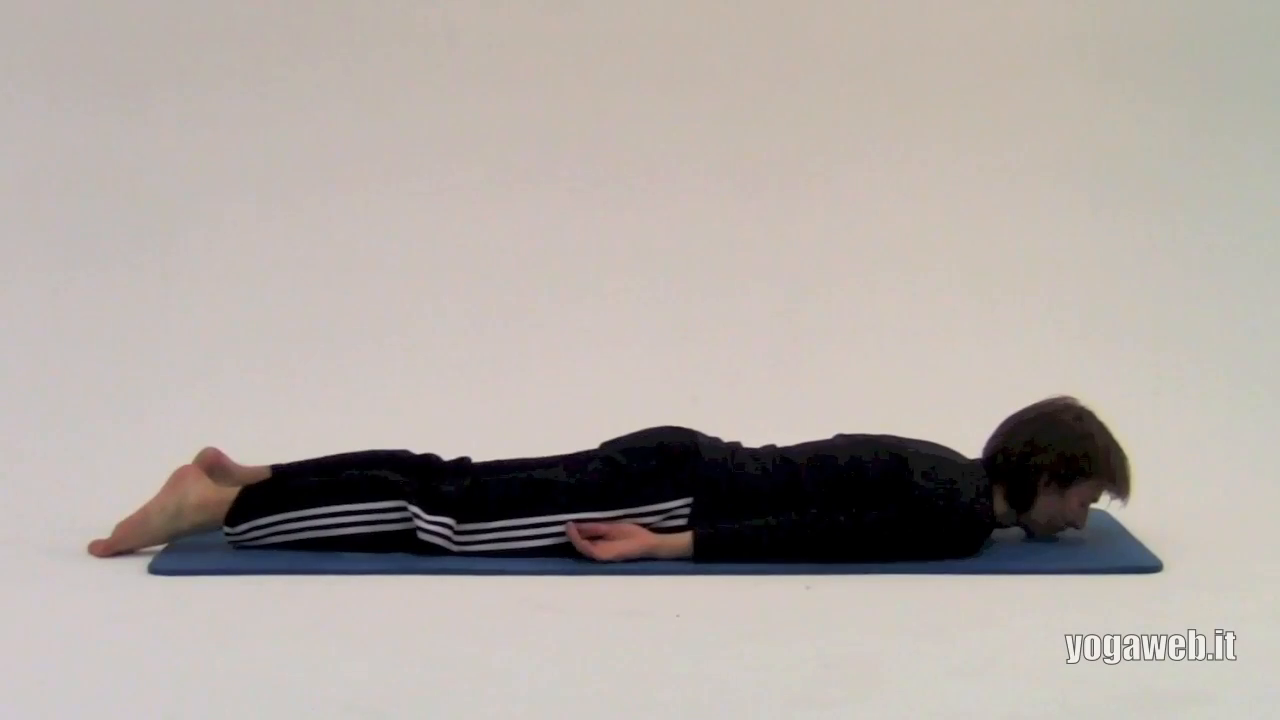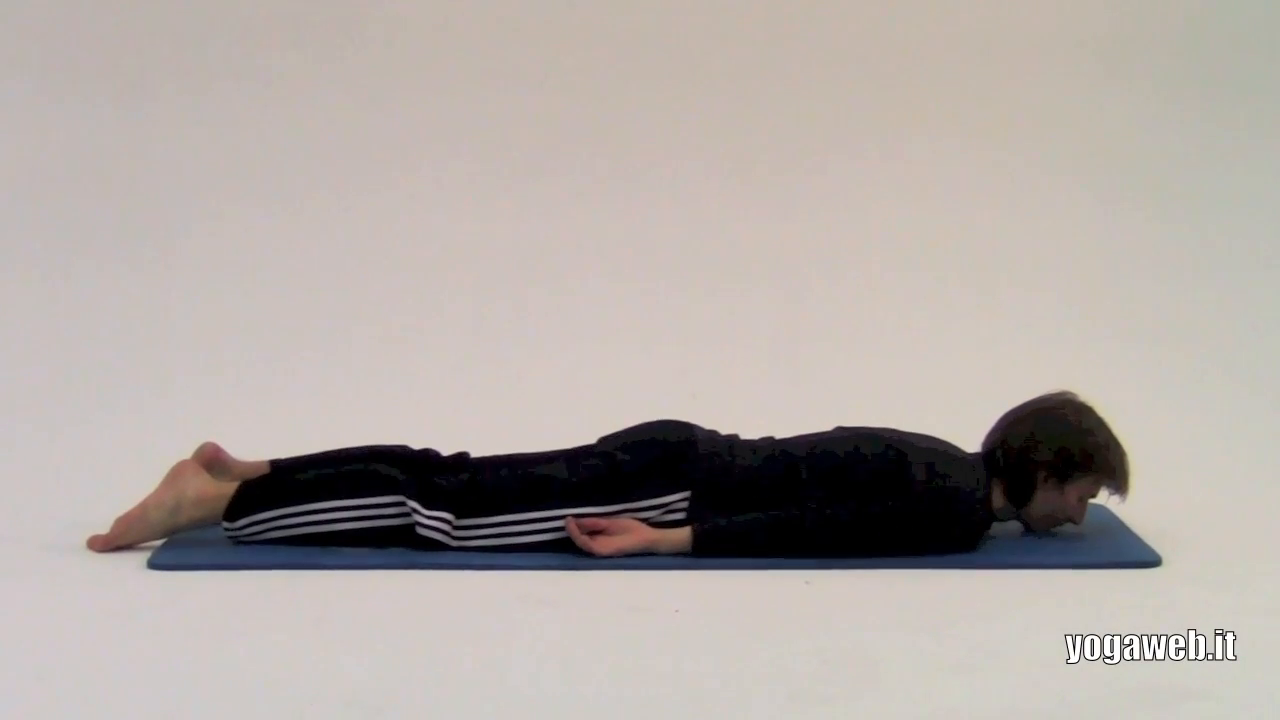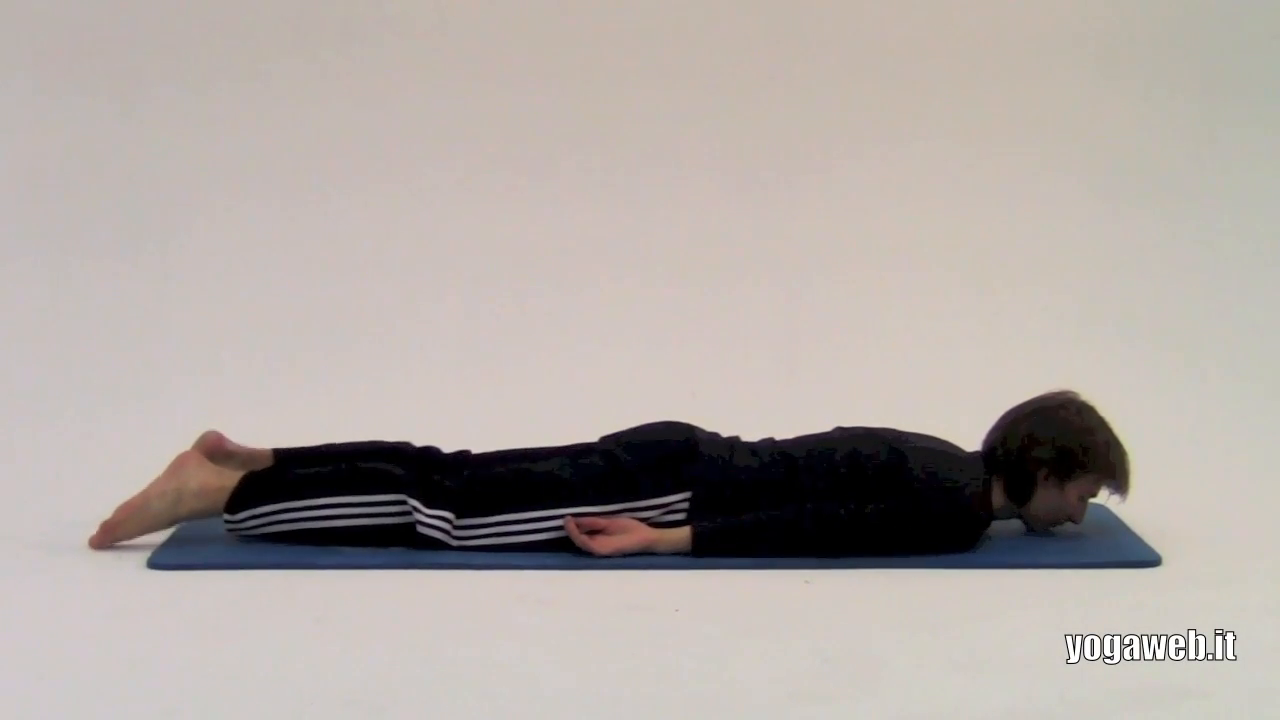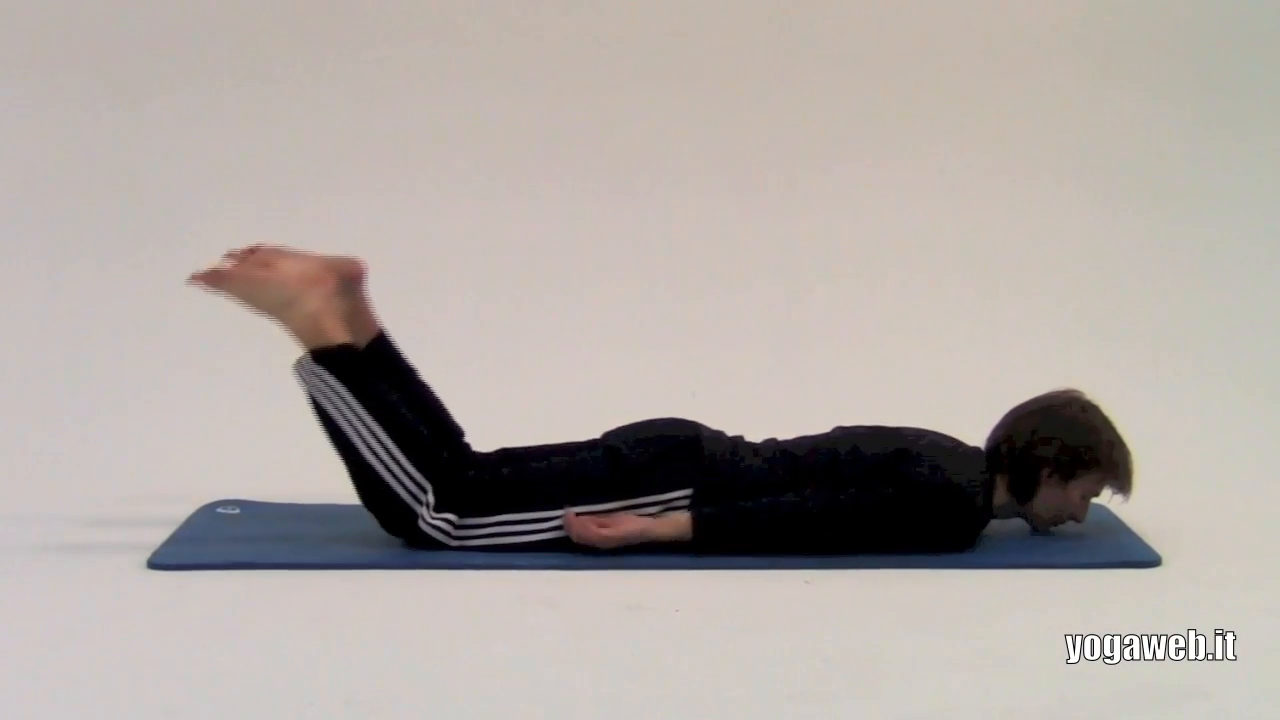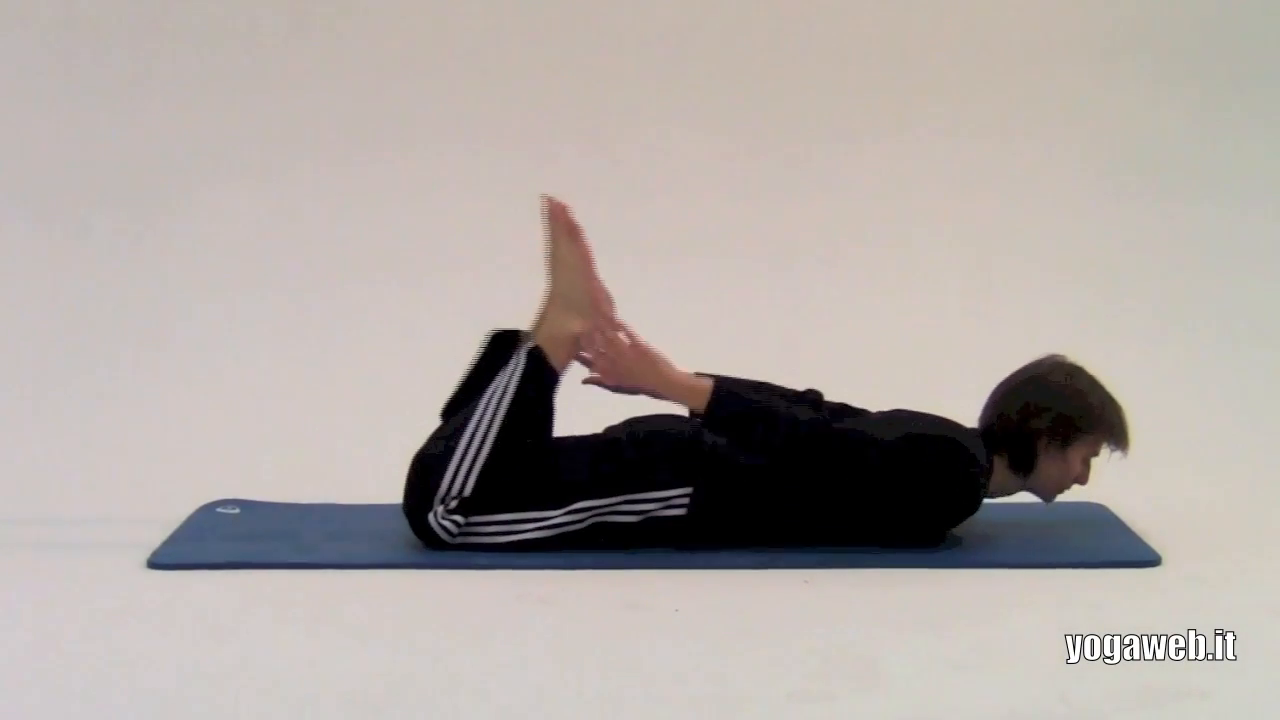
dt=1s
person 1, frame 1
left shoulder: (944, 471)
right shoulder: (960, 516)
right elbow: (813, 536)
right wrist: (669, 548)
left hip: (673, 464)
right hip: (672, 493)
left knee: (452, 485)
right knee: (449, 516)
left ankle: (251, 477)
right ankle: (219, 503)
person 1, frame 2
left shoulder: (944, 462)
right shoulder: (961, 511)
right elbow: (813, 528)
right wrist: (670, 542)
left hip: (674, 459)
right hip: (675, 493)
left knee: (454, 481)
right knee: (451, 511)
left ankle: (247, 472)
right ankle: (222, 501)
person 1, frame 3
left shoulder: (944, 464)
right shoulder: (959, 510)
right elbow: (807, 528)
right wrist: (671, 542)
left hip: (673, 460)
right hip: (672, 491)
left knee: (451, 478)
right knee: (444, 511)
left ankle: (249, 462)
right ankle: (219, 492)
person 1, frame 4
left shoulder: (946, 462)
right shoulder: (956, 509)
right elbow: (808, 520)
right wrist: (660, 530)
left hip: (677, 458)
right hip: (673, 486)
left knee: (452, 471)
right knee: (437, 507)
left ankle: (344, 311)
right ankle: (319, 320)
person 1, frame 5
left shoulder: (947, 445)
right shoulder: (954, 479)
left elbow: (806, 413)
right elbow: (818, 448)
left wrist: (669, 381)
right wrist: (673, 384)
left hip: (676, 464)
right hip: (671, 487)
right knee: (441, 506)
